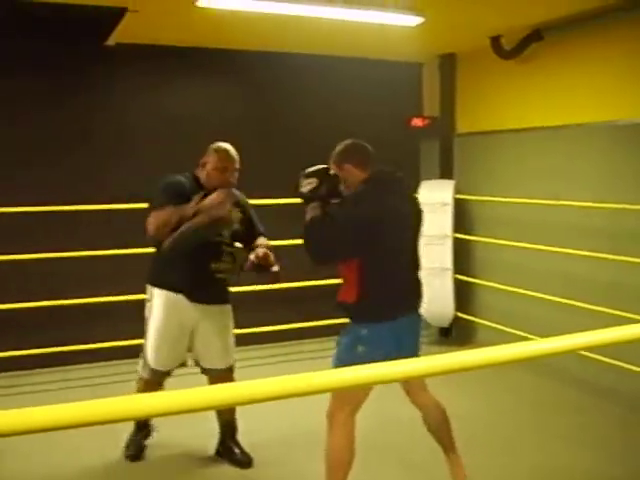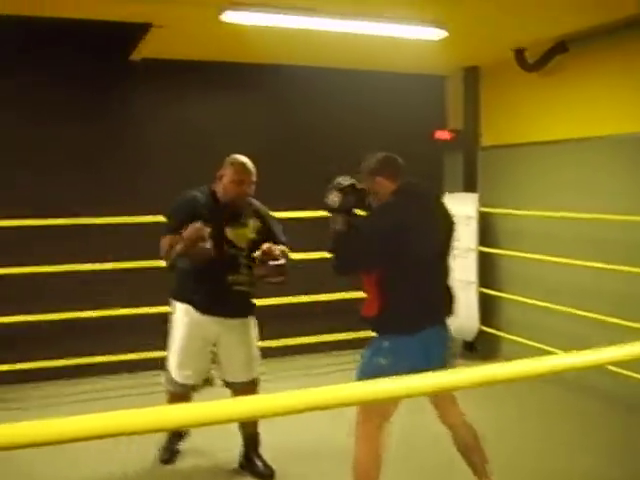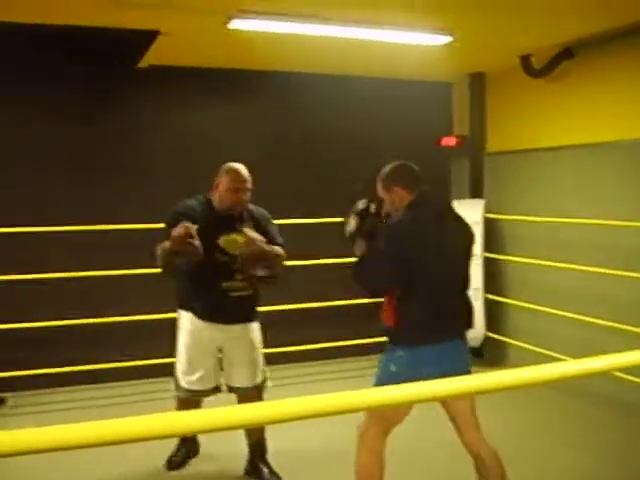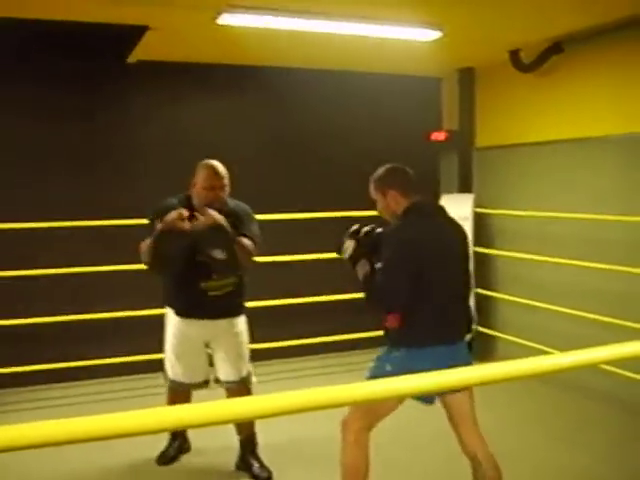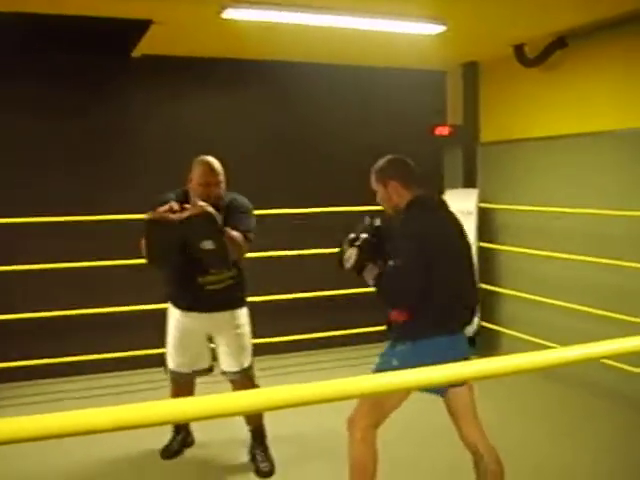
dt=0.1s
person 1, frame 1
left shoulder: (360, 202)
right shoulder: (402, 195)
left elbow: (321, 251)
left wrist: (313, 202)
right wrist: (329, 204)
left hip: (373, 324)
right hip: (406, 316)
left knee: (340, 414)
right knee: (419, 393)
person 1, frame 2
left shoulder: (387, 214)
right shoulder: (436, 210)
left elbow: (345, 261)
left wrist: (340, 217)
left hip: (398, 336)
right hip: (434, 329)
left knee: (368, 426)
right knee: (450, 412)
person 1, frame 3
left shoulder: (401, 228)
right shoulder: (457, 225)
left elbow: (373, 283)
left wrist: (360, 243)
left hip: (413, 350)
right hip: (452, 344)
left knee: (372, 435)
right knee: (472, 437)
person 1, frame 4
left shoulder: (403, 235)
right shoulder: (451, 228)
left elbow: (389, 297)
left wrist: (362, 263)
left hip: (411, 350)
right hip: (452, 347)
left knee: (354, 426)
right knee: (472, 440)
person 1, frame 5
left shoulder: (410, 225)
right shoulder: (443, 219)
left elbow: (402, 291)
left wrist: (367, 268)
left hip: (417, 342)
right hip: (453, 339)
left knee: (360, 423)
right knee: (472, 433)
person 2, frame 1
left shoulder: (237, 201)
right shoulder: (176, 187)
left elbow: (257, 238)
right elbow: (157, 224)
left wrist: (261, 251)
right wrist: (200, 208)
left hip: (215, 300)
right hip: (170, 294)
left knee: (221, 370)
right knee: (155, 368)
left ankle: (228, 439)
right ankle: (141, 426)
person 2, frame 2
left shoulder: (257, 211)
right shoulder: (193, 203)
left elbow: (282, 250)
right elbow: (167, 250)
left wrist: (274, 253)
right wrist: (187, 242)
left hip: (239, 312)
right hip: (193, 308)
left knee: (245, 383)
right knee: (180, 381)
left ankle: (251, 452)
right ankle: (175, 433)
person 2, frame 3
left shoulder: (257, 217)
right shoulder: (189, 212)
left elbow: (278, 257)
right elbow: (163, 262)
left wrist: (260, 249)
right wrist: (174, 242)
left hip: (242, 320)
right hip: (196, 317)
left knee: (251, 389)
right knee: (189, 388)
right ankle: (187, 442)
person 2, frame 4
left shoulder: (238, 212)
right shoulder: (171, 209)
left elbow: (248, 255)
right elbow: (148, 257)
left wrist: (223, 231)
right wrist: (162, 230)
left hip: (228, 315)
right hip: (183, 313)
left knee: (239, 383)
right knee: (179, 382)
left ankle: (248, 452)
right ankle: (178, 438)
person 2, frame 5
left shoulder: (236, 205)
right shoulder: (171, 204)
left elbow: (239, 248)
right elbow: (150, 252)
left wrist: (211, 222)
left hip: (229, 307)
right hip: (183, 308)
left knee: (242, 374)
right knee: (180, 373)
left ankle: (258, 442)
right ankle: (182, 432)
